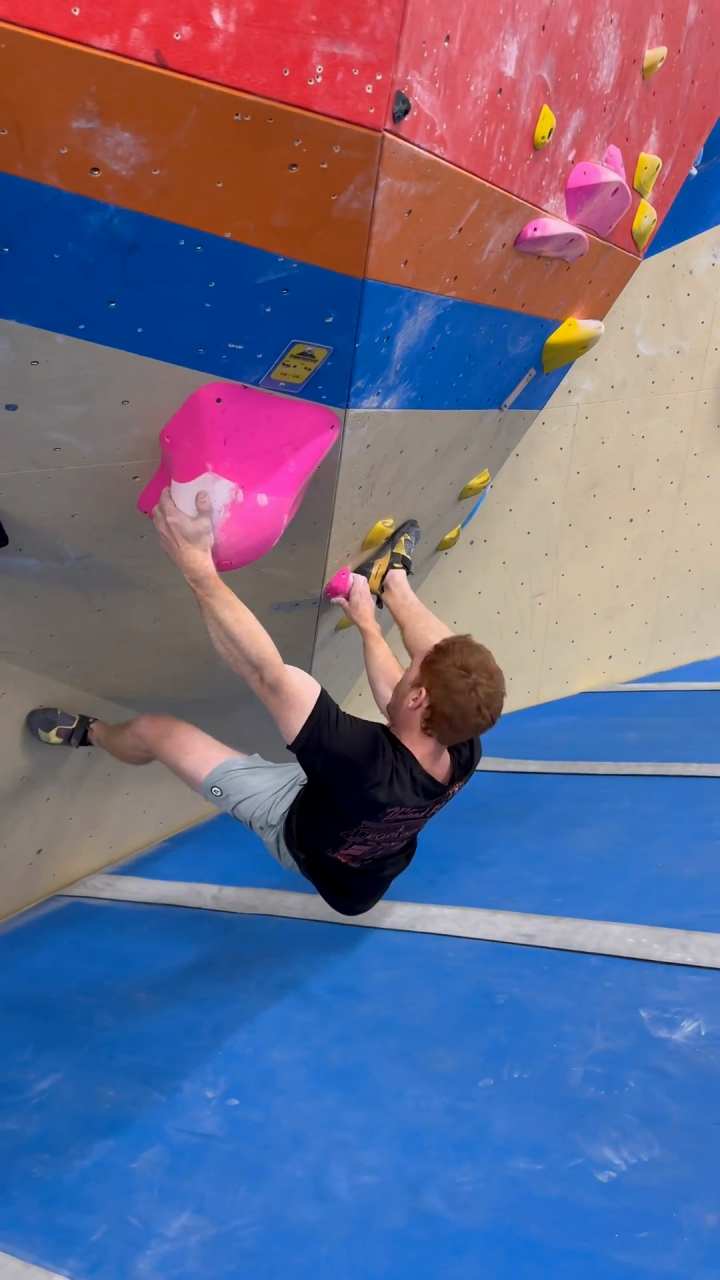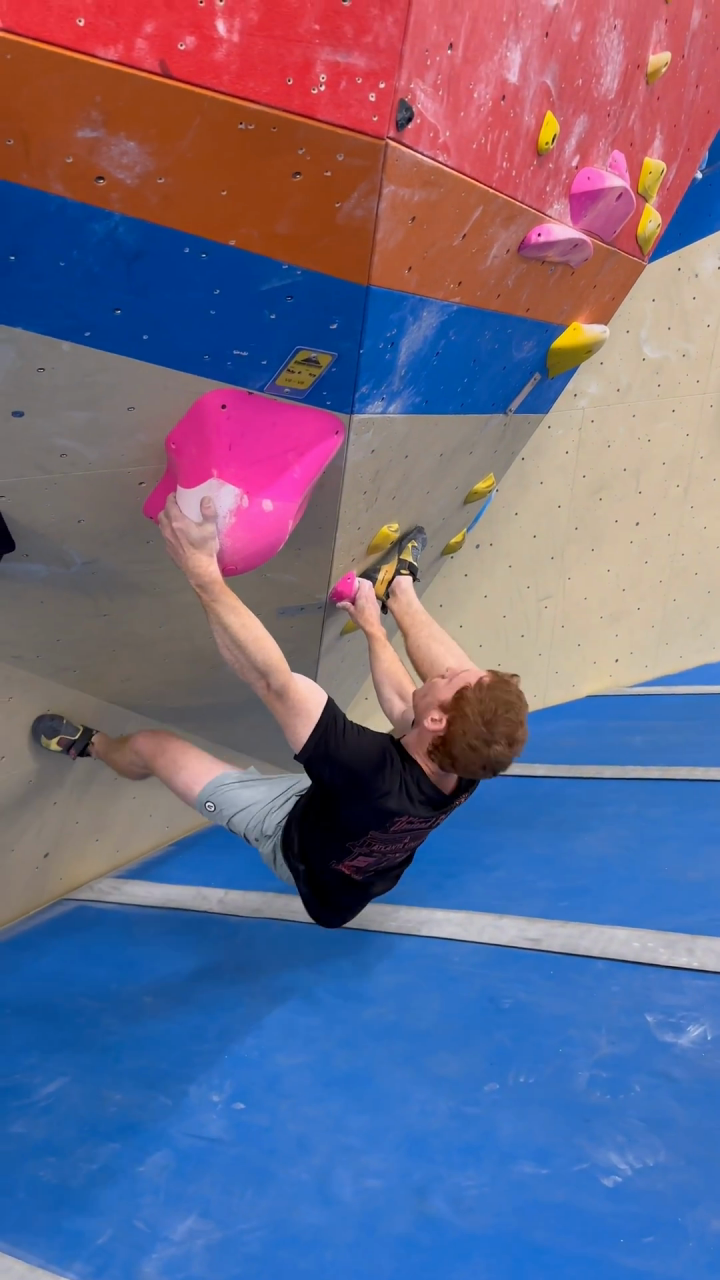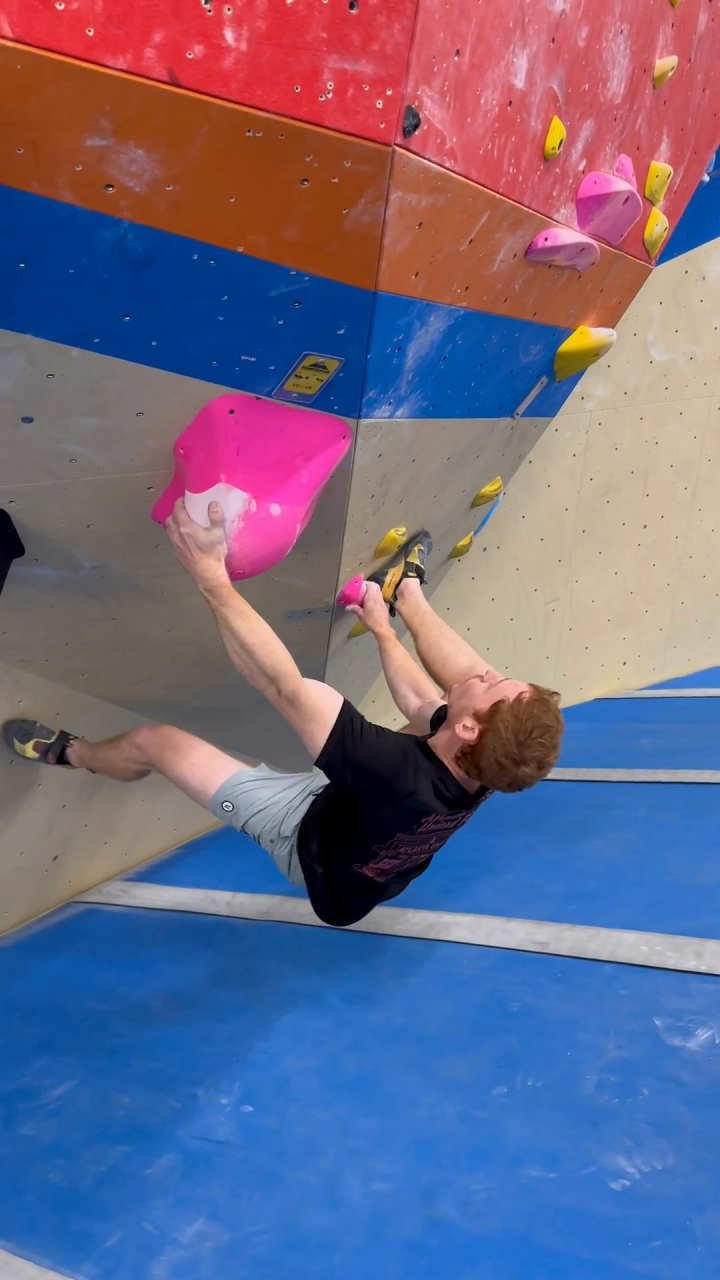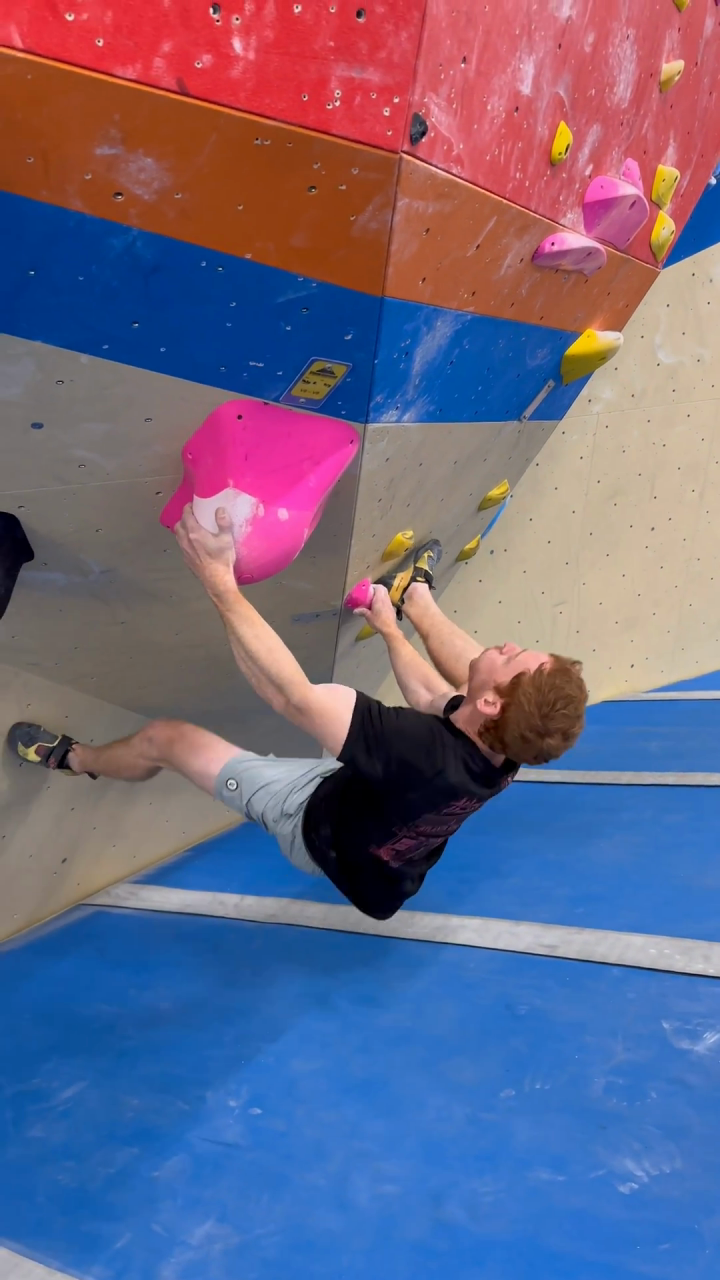
dt=0.2s
person 1, frame 1
left shoulder: (360, 759)
right shoulder: (463, 756)
left elbow: (269, 674)
right elbow: (401, 705)
left wrist: (197, 566)
right wrist: (367, 625)
left hip: (298, 834)
left knee: (151, 729)
right knee: (461, 662)
left ankle: (92, 733)
right ankle: (391, 581)
person 1, frame 2
left shoulder: (369, 770)
right shoulder: (473, 764)
left elbow: (274, 680)
right elbow: (405, 706)
left wrist: (203, 572)
right wrist: (373, 628)
left hip: (297, 842)
left knee: (149, 746)
right knee: (477, 685)
left ankle: (93, 746)
right ankle: (397, 588)
person 1, frame 3
left shoulder: (394, 773)
right shoulder: (491, 769)
left elbow: (286, 687)
right elbow: (422, 702)
left wrist: (211, 578)
right wrist: (380, 630)
left hip: (308, 842)
right hip: (364, 824)
left knee: (152, 741)
right knee: (476, 683)
left ankle: (75, 754)
right ankle: (405, 591)
person 1, frame 4
left shoulder: (420, 751)
right shoulder: (503, 749)
left elbow: (294, 695)
right elbow: (435, 696)
left wrist: (219, 580)
right wrist: (390, 630)
left hip: (319, 827)
right hip: (378, 826)
left knee: (164, 737)
right knee: (485, 667)
left ankle: (76, 759)
right ankle: (413, 596)
